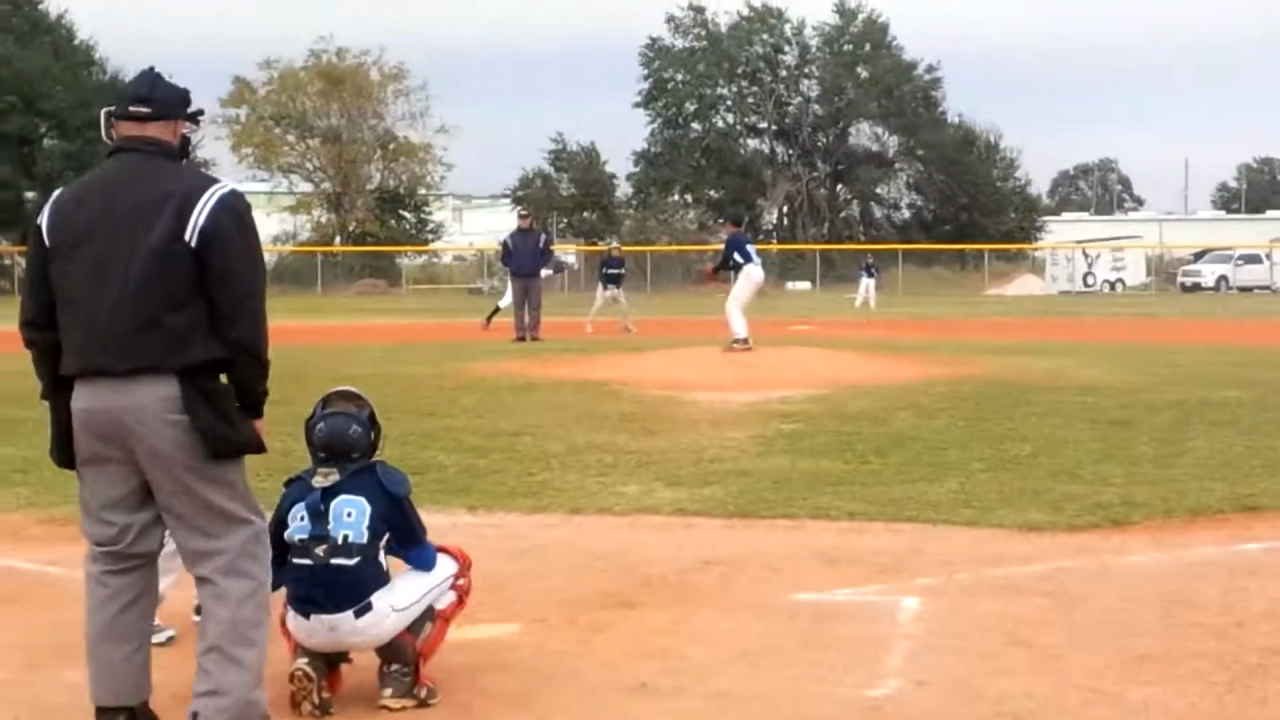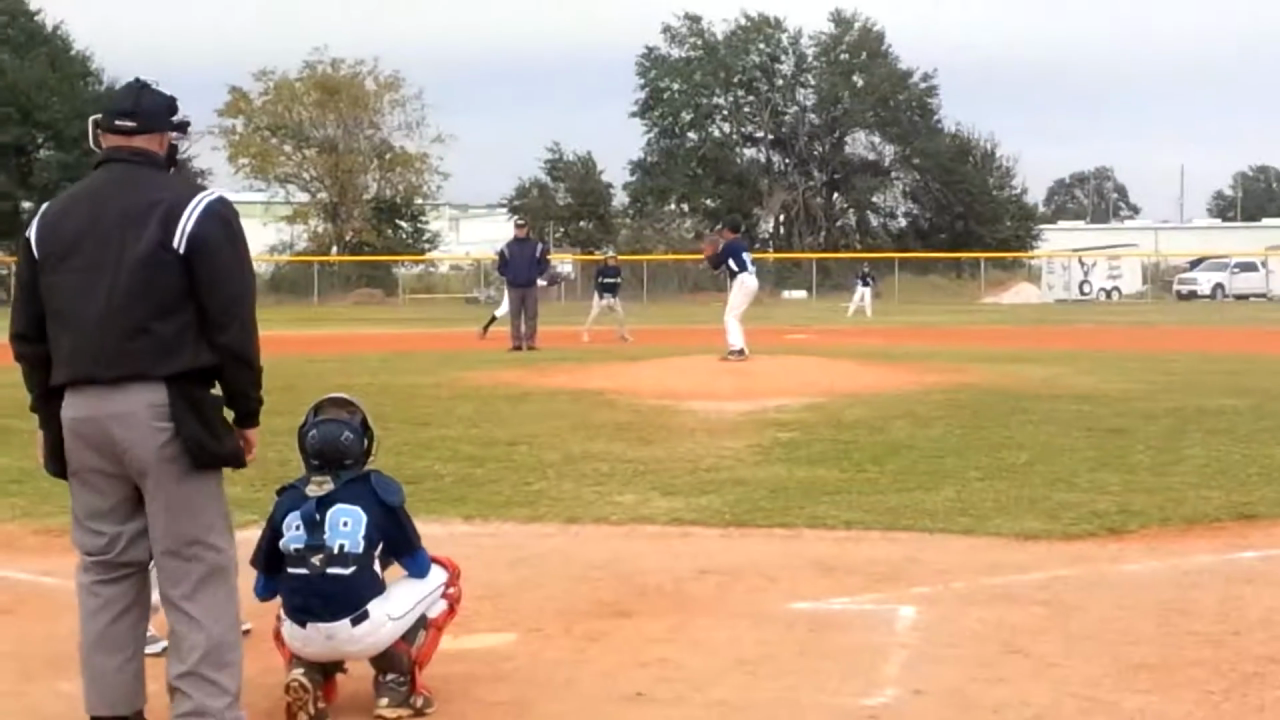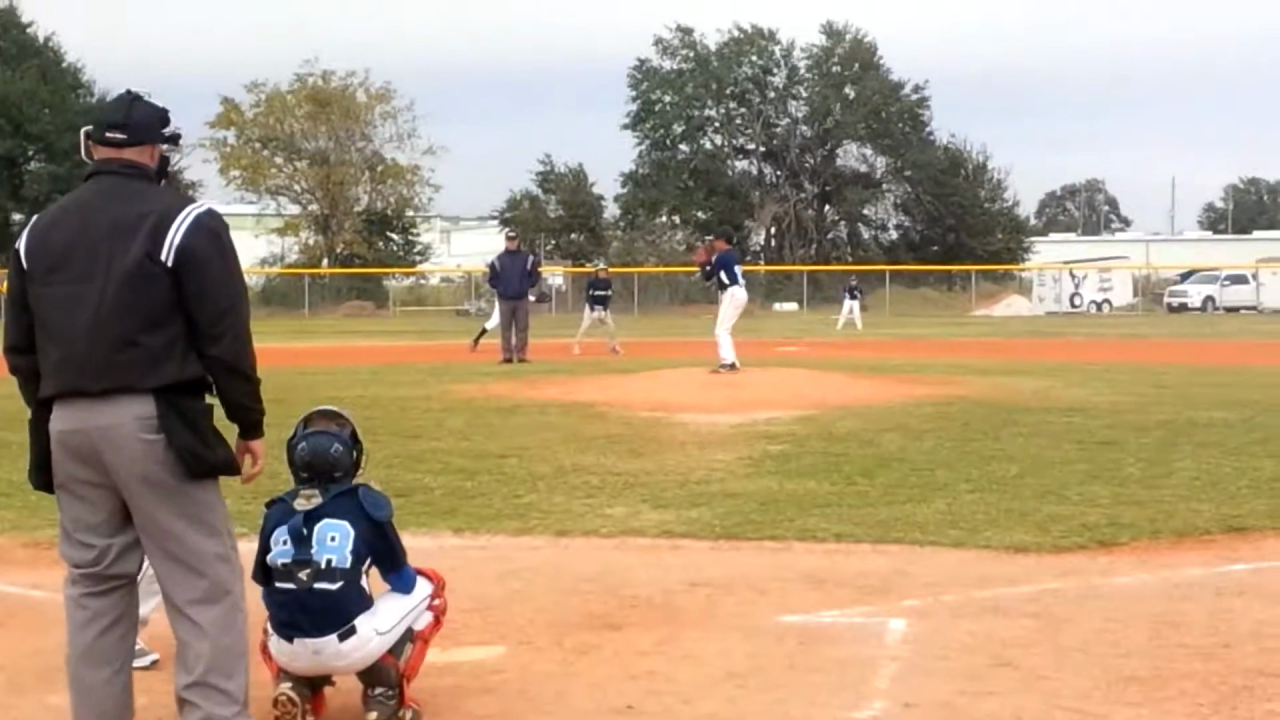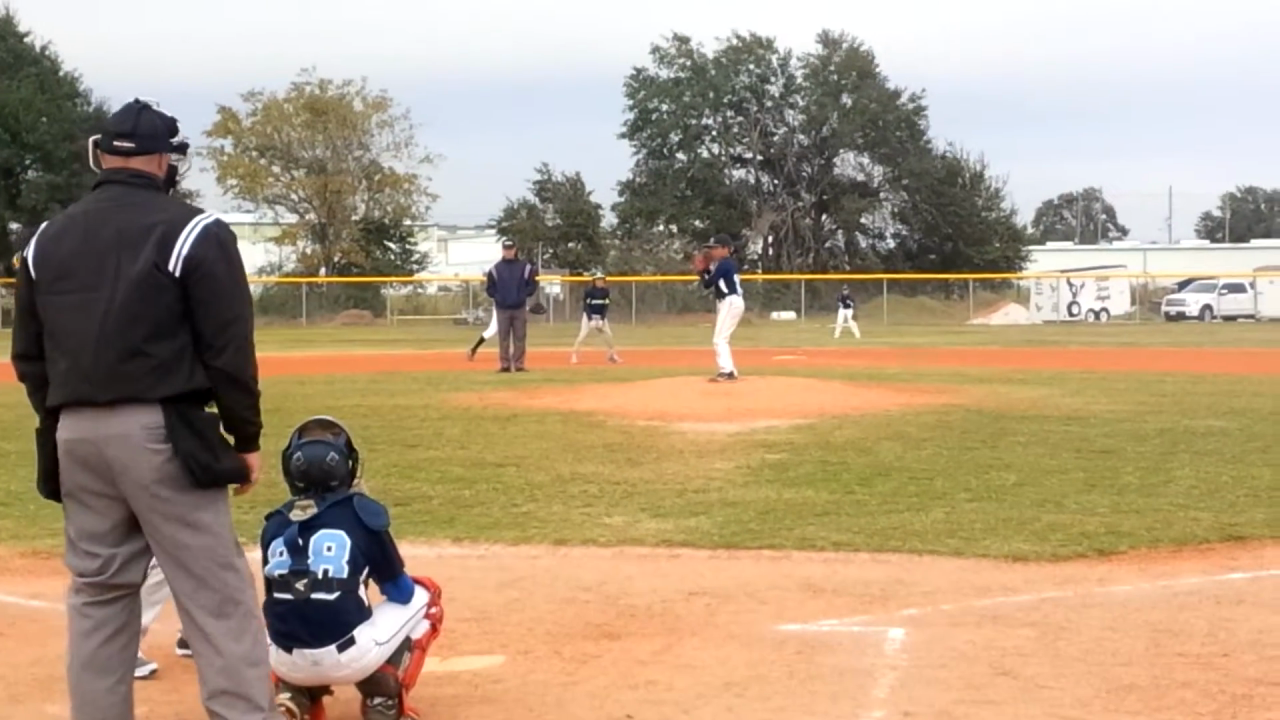
dt=0.2s
person 1, frame 1
left shoulder: (61, 205)
right shoulder: (209, 200)
left elbow: (38, 322)
right elbow: (240, 319)
left wrist: (62, 396)
right wrist: (249, 404)
left hip: (93, 403)
right hip: (177, 400)
left knee: (114, 558)
right knee: (231, 554)
person 1, frame 2
left shoulder: (50, 217)
right shoulder: (197, 209)
left elbow: (28, 334)
right elbow: (232, 326)
left wrist: (48, 413)
right wrist: (245, 412)
left hip: (83, 413)
right hip: (166, 410)
left knee: (105, 568)
right knee: (198, 574)
person 1, frame 3
right shoulder: (186, 221)
right elbow: (224, 338)
right wrist: (249, 423)
left hip: (70, 425)
right hip: (155, 421)
left knee: (94, 581)
right knee: (202, 582)
person 1, frame 4
left shoulder: (48, 239)
right shoulder: (193, 231)
left elbow: (28, 355)
right elbow: (228, 349)
right wrist: (245, 437)
left hip: (77, 435)
right hip: (161, 432)
left knee: (97, 592)
right knee: (215, 590)
person 2, frame 1
left shoulder: (295, 491)
right shoulder: (381, 481)
left elbow: (269, 579)
right elbow: (422, 560)
left hip: (306, 629)
right hip: (367, 622)
right knee: (454, 564)
left ankle: (316, 667)
right ankle: (401, 671)
person 2, frame 2
left shoulder: (288, 500)
right shoulder: (376, 490)
left elbow: (264, 590)
right elbow: (418, 567)
left hip: (301, 639)
right hip: (363, 632)
right knee: (443, 574)
left ankle: (309, 676)
right ankle: (395, 682)
person 2, frame 3
left shoulder: (277, 513)
right shoulder: (365, 504)
left elbow: (270, 598)
right elbow: (404, 584)
left hip: (289, 653)
right hip: (351, 647)
right knee: (429, 587)
left ankle: (296, 688)
right ankle: (384, 695)
person 2, frame 4
left shoulder: (275, 524)
right shoulder: (362, 512)
right elbow: (400, 594)
left hip: (287, 663)
right hip: (350, 658)
right knee: (425, 595)
